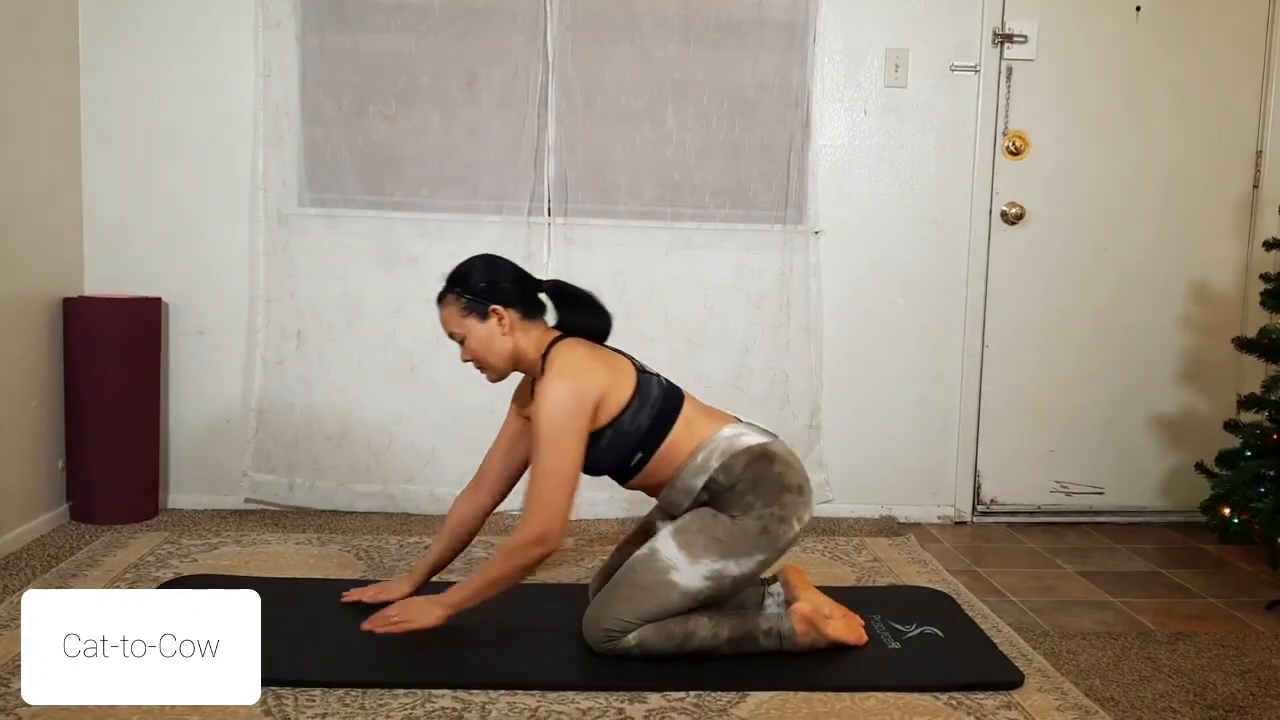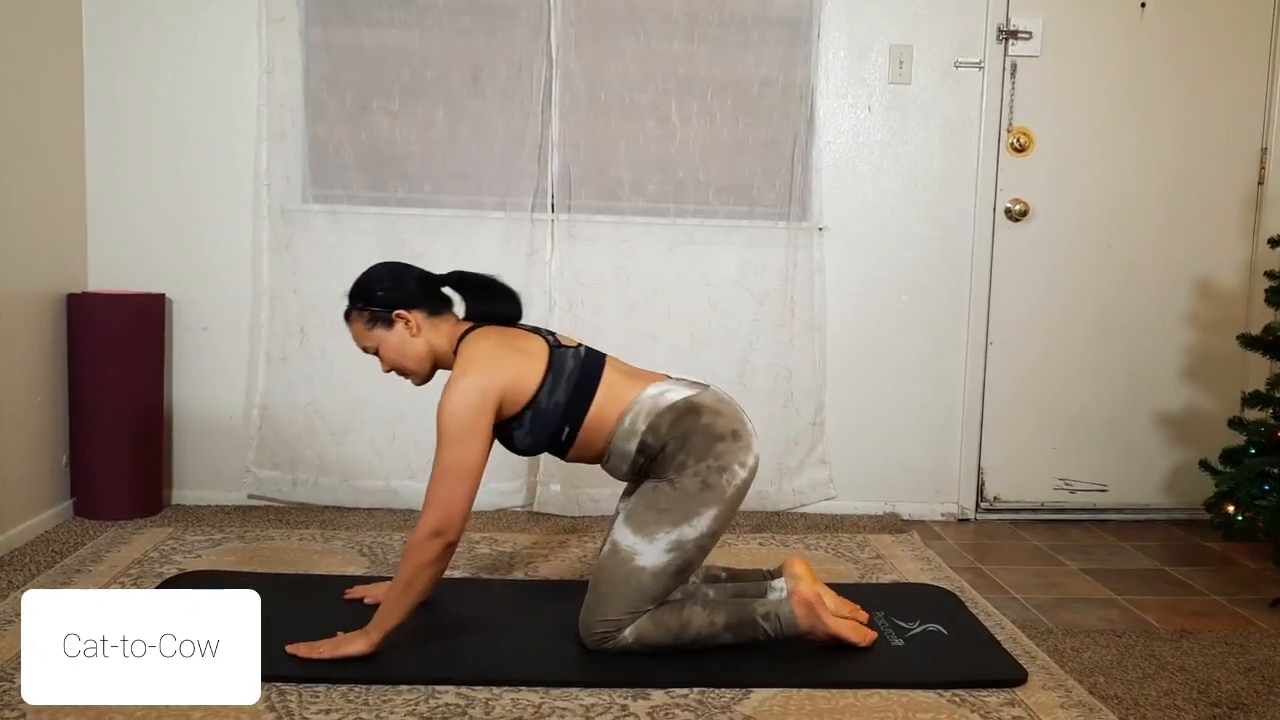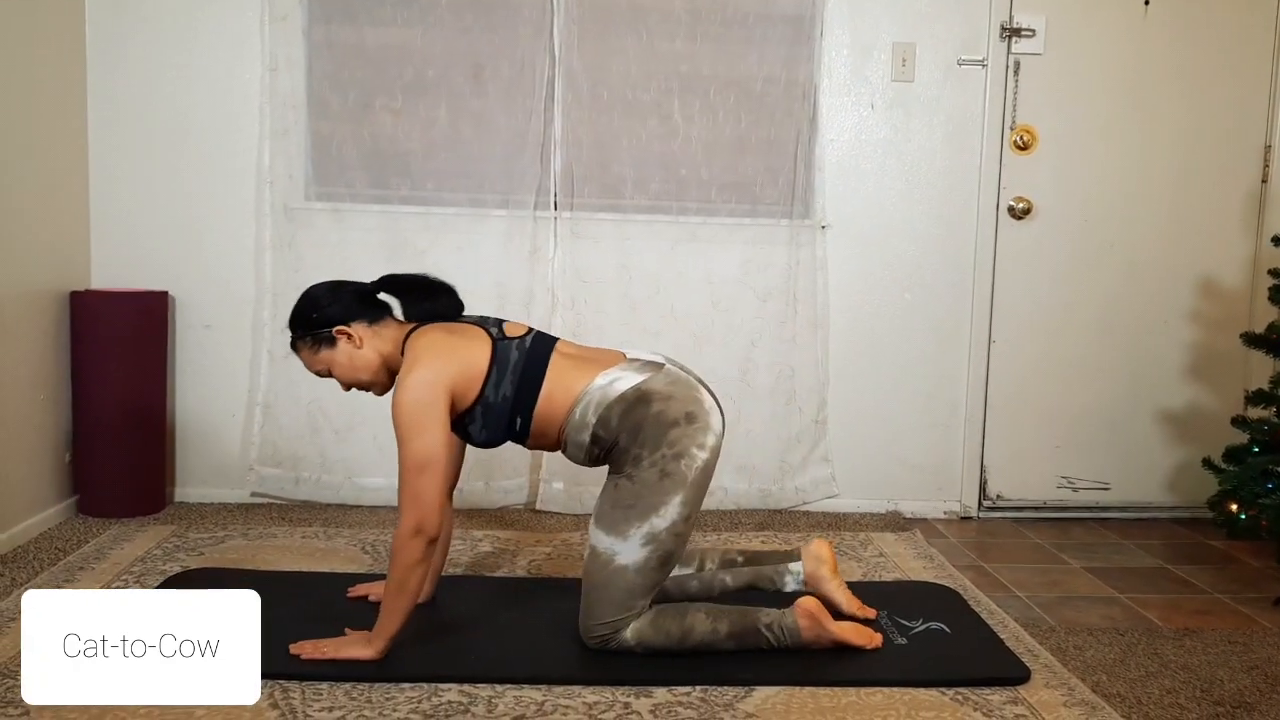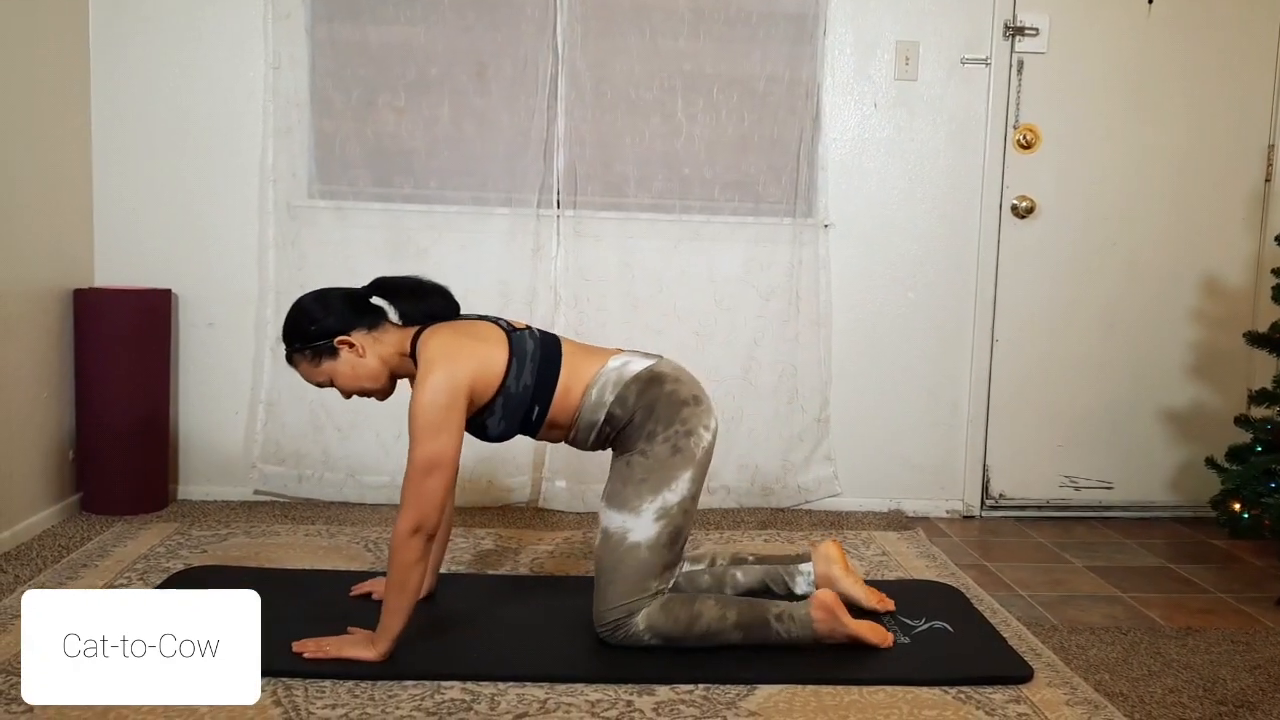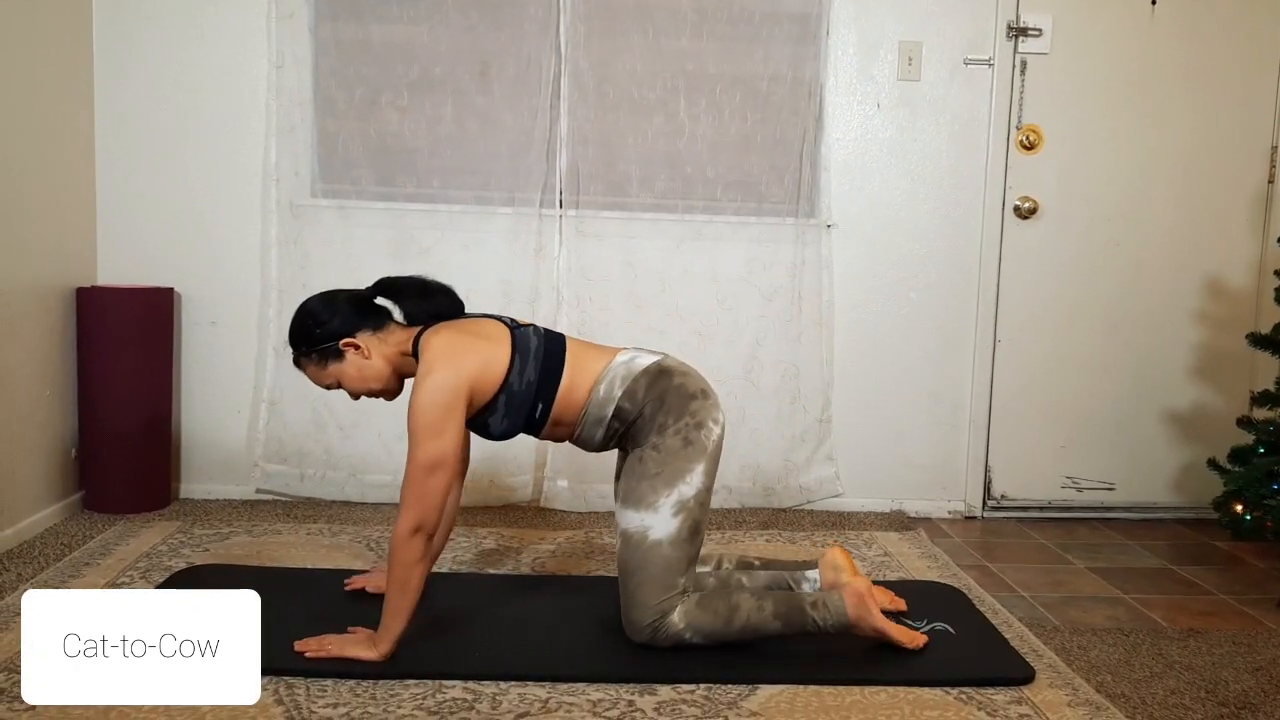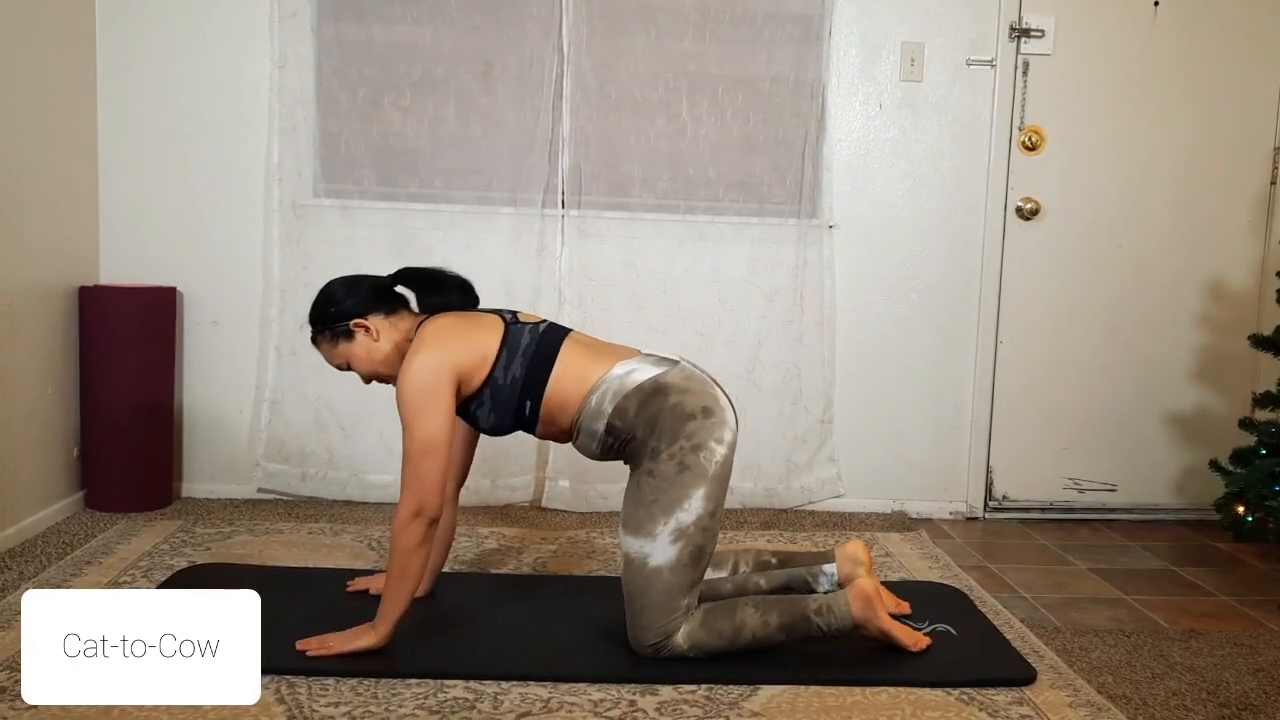
dt=0.5s
person 1, frame 1
left shoulder: (563, 385)
right shoulder: (537, 389)
left elbow: (540, 534)
right elbow: (482, 493)
left wrist: (443, 605)
right wrist: (412, 580)
left hip: (755, 493)
right hip: (713, 493)
left knee: (608, 629)
right knee: (611, 592)
left ankle: (791, 624)
right ankle: (776, 591)
person 1, frame 2
left shoulder: (471, 382)
right shoulder: (488, 348)
left elbow: (440, 527)
right elbow: (451, 511)
left wrist: (371, 634)
right wrist: (409, 586)
left hip: (701, 447)
right hip: (692, 432)
left knee: (607, 628)
right knee: (635, 585)
left ankle: (792, 613)
right ankle: (780, 583)
person 1, frame 3
left shoulder: (419, 378)
right shoulder: (444, 346)
left elbow: (419, 525)
right elbow: (441, 494)
left wrist: (376, 641)
right wrist: (418, 585)
left hip: (661, 430)
right hip: (672, 399)
left knee: (608, 628)
right knee: (646, 575)
left ankle: (797, 625)
right ankle: (801, 567)
person 1, frame 4
left shoulder: (440, 375)
right shoulder: (433, 349)
left elbow: (416, 521)
right elbow: (438, 494)
left wrist: (379, 641)
right wrist: (419, 581)
left hip: (663, 415)
right hip: (655, 410)
left knee: (624, 619)
right knee: (651, 578)
left ankle: (813, 617)
right ankle: (813, 569)
person 1, frame 5
left shoulder: (440, 374)
right shoulder: (439, 349)
left elbow: (417, 521)
right elbow: (448, 487)
left wrist: (382, 642)
right wrist: (406, 576)
left hip: (672, 411)
right hip: (654, 414)
left knee: (655, 620)
right knee: (661, 576)
left ankle: (843, 607)
right ankle: (820, 573)
person 1, frame 6
left shoulder: (425, 359)
right shoulder: (459, 346)
left elbow: (419, 509)
right elbow: (447, 489)
left wrist: (380, 628)
right wrist: (417, 581)
left hip: (675, 425)
right hip: (683, 404)
left knee: (659, 634)
right knee: (679, 576)
left ankle: (850, 608)
right ankle: (837, 567)
